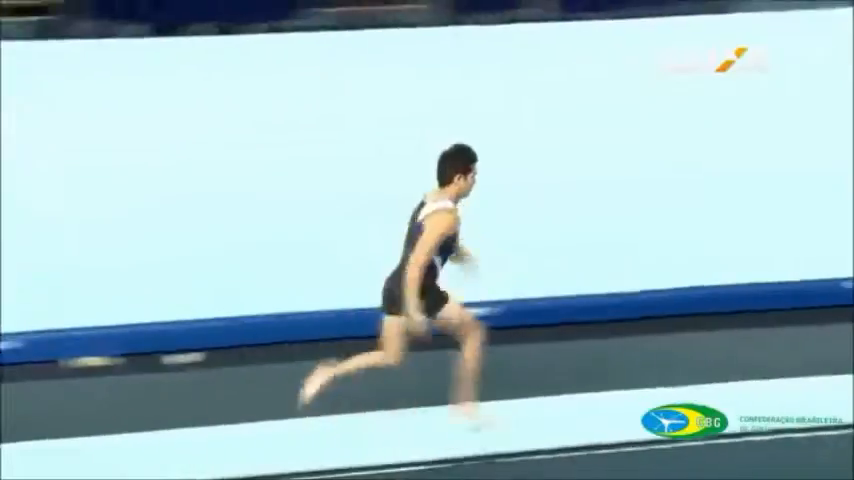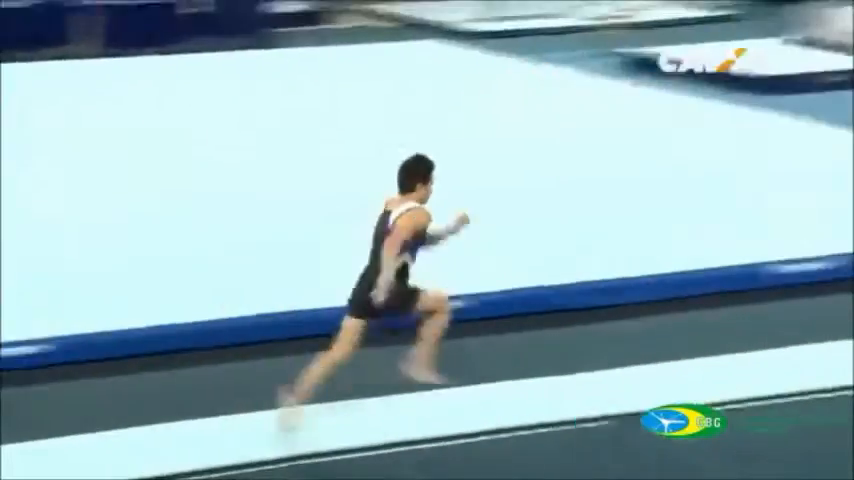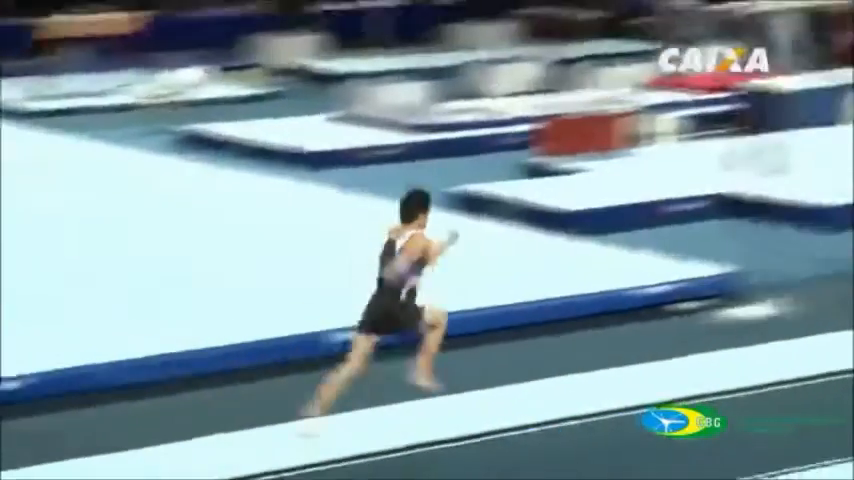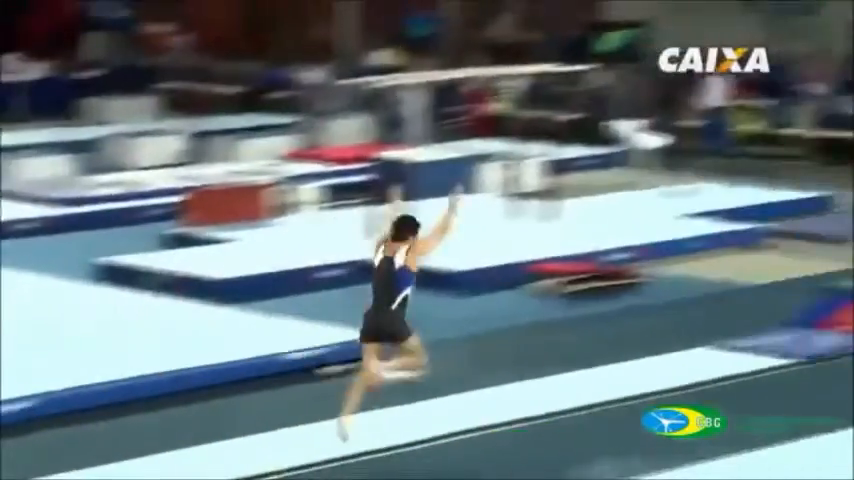
dt=0.4s
person 1, frame 1
left shoulder: (430, 201)
right shoulder: (446, 217)
right elbow: (417, 261)
left wrist: (458, 252)
right wrist: (413, 309)
left hip: (398, 286)
right hip: (414, 292)
left knee: (392, 357)
right knee: (473, 332)
left ankle: (328, 372)
right ankle: (466, 404)
person 1, frame 2
left shoulder: (389, 206)
right shoulder: (418, 216)
right elbow: (392, 243)
left wrist: (451, 229)
right wrist: (384, 283)
left hip: (365, 287)
right hip: (389, 290)
left knee: (339, 351)
right knee: (442, 306)
left ankle: (294, 400)
right ankle: (420, 364)
person 1, frame 3
left shoulder: (391, 235)
right shoulder: (419, 242)
right elbow: (400, 263)
left wrist: (441, 246)
left hip: (376, 307)
right hip: (401, 310)
left knee: (352, 366)
right knee: (440, 319)
left ankle: (313, 415)
right ankle: (422, 373)
person 1, frame 4
left shoulder: (381, 249)
right shoulder: (413, 253)
left elbow: (389, 232)
right elbow: (441, 231)
left wrist: (395, 203)
right wrist: (452, 205)
left hip: (371, 319)
right hip: (393, 323)
left knee: (367, 372)
right knee: (420, 360)
left ankle: (345, 418)
right ankle: (383, 367)
